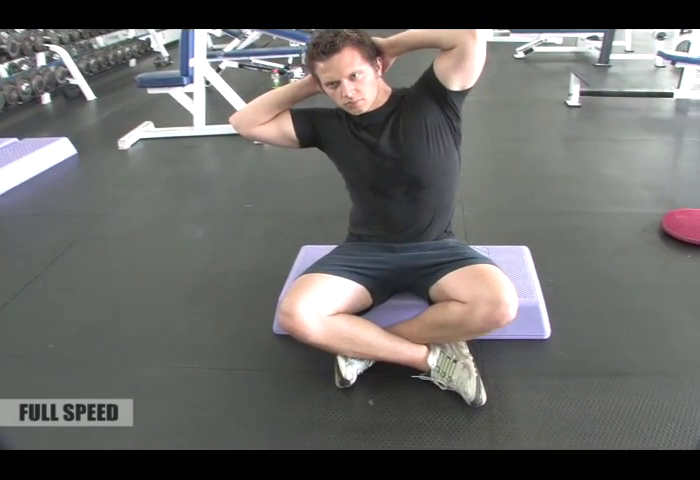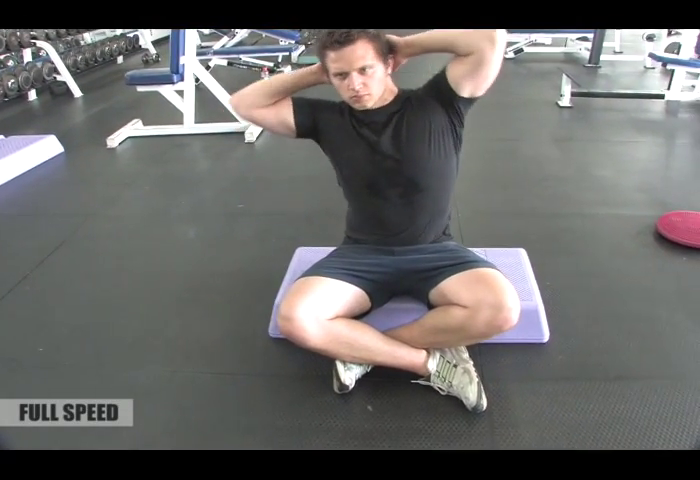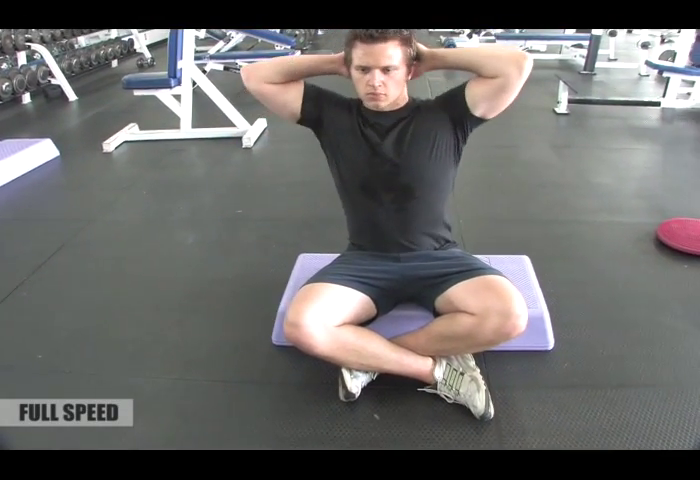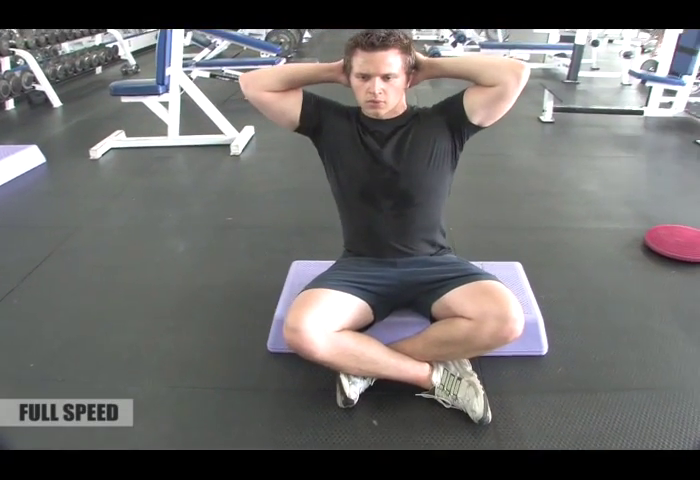
dt=0.3s
person 1, frame 1
left shoulder: (432, 100)
right shoulder: (328, 125)
left elbow: (471, 34)
right elbow: (245, 122)
left wrist: (394, 44)
right wrist: (307, 85)
left hip: (434, 248)
right hip: (365, 251)
left knee: (499, 304)
right knee: (296, 315)
left ankle: (365, 345)
right ankle: (431, 358)
person 1, frame 2
left shoulder: (437, 104)
right shoulder: (327, 119)
left elbow: (490, 38)
right elbow: (244, 104)
left wrist: (407, 45)
right wrist: (311, 74)
left hip: (433, 252)
right hip: (362, 254)
left knee: (501, 308)
right knee: (295, 320)
left ankle: (361, 348)
right ankle: (430, 362)
person 1, frame 3
left shoulder: (446, 115)
right shoulder: (332, 114)
left elbow: (517, 66)
right elbow: (255, 77)
left wrist: (434, 57)
right wrist: (332, 63)
left hip: (436, 258)
right hip: (365, 260)
left knee: (509, 315)
right knee: (301, 326)
left ankle: (366, 356)
right ankle: (437, 370)
person 1, frame 4
left shoulder: (443, 123)
right shoulder: (330, 122)
left elbow: (514, 75)
right elbow: (253, 85)
left wrist: (432, 66)
right wrist: (330, 70)
left hip: (433, 264)
right hip: (361, 267)
left knee: (505, 320)
right knee: (301, 331)
left ankle: (363, 361)
right ankle: (434, 375)
